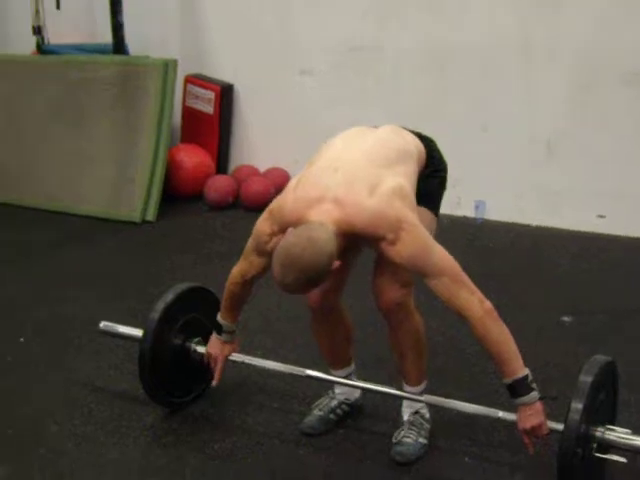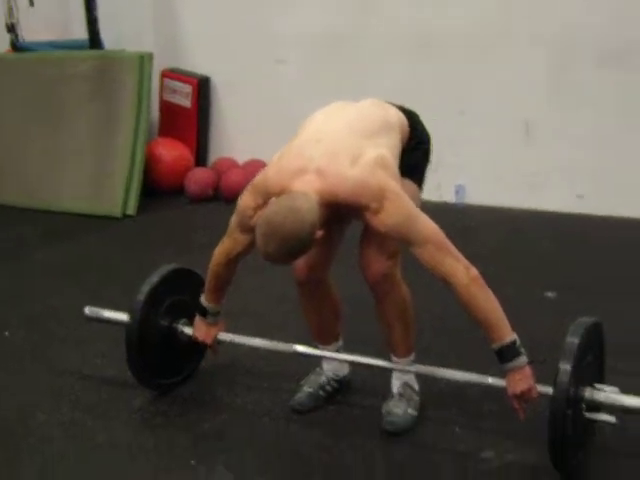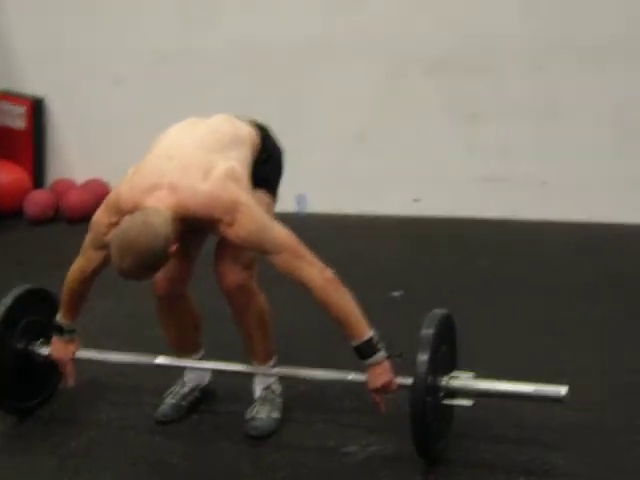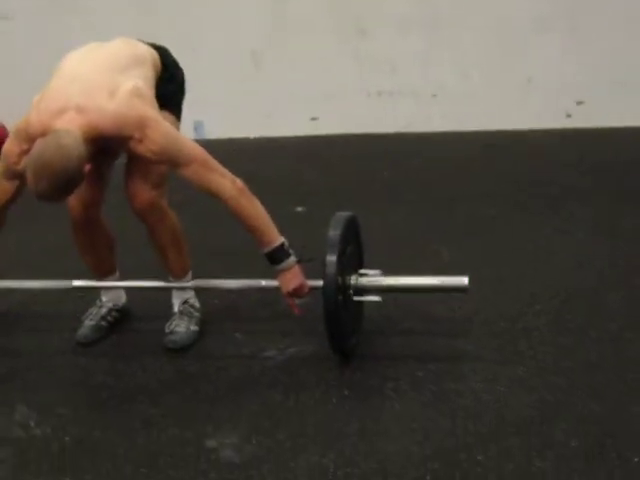
dt=0.4s
person 1, frame 1
left shoulder: (392, 227)
right shoulder: (279, 219)
left elbow: (475, 305)
right elbow: (243, 273)
left wrist: (524, 394)
right wrist: (224, 332)
left knee: (392, 297)
right knee: (320, 298)
left ankle: (415, 407)
right ankle: (344, 390)
person 1, frame 2
left shoulder: (374, 197)
right shoulder: (263, 192)
left elbow: (461, 272)
right elbow: (227, 253)
left wrist: (513, 359)
right wrist: (208, 314)
left knee: (379, 269)
right knee: (306, 272)
left ankle: (404, 379)
right ankle: (333, 368)
person 1, frame 3
left shoulder: (228, 209)
right shoulder: (118, 210)
left elbow: (318, 275)
right elbow: (82, 270)
left wrist: (373, 355)
right wrist: (64, 332)
left knee: (235, 279)
right knee: (166, 286)
left ankle: (267, 383)
right ankle: (195, 376)
person 1, frame 4
left shoulder: (136, 126)
right shoulder: (28, 137)
left elbow: (228, 185)
left wrist: (283, 261)
left knee: (144, 198)
right knee: (80, 209)
left ankle: (185, 298)
right ankle: (111, 298)
